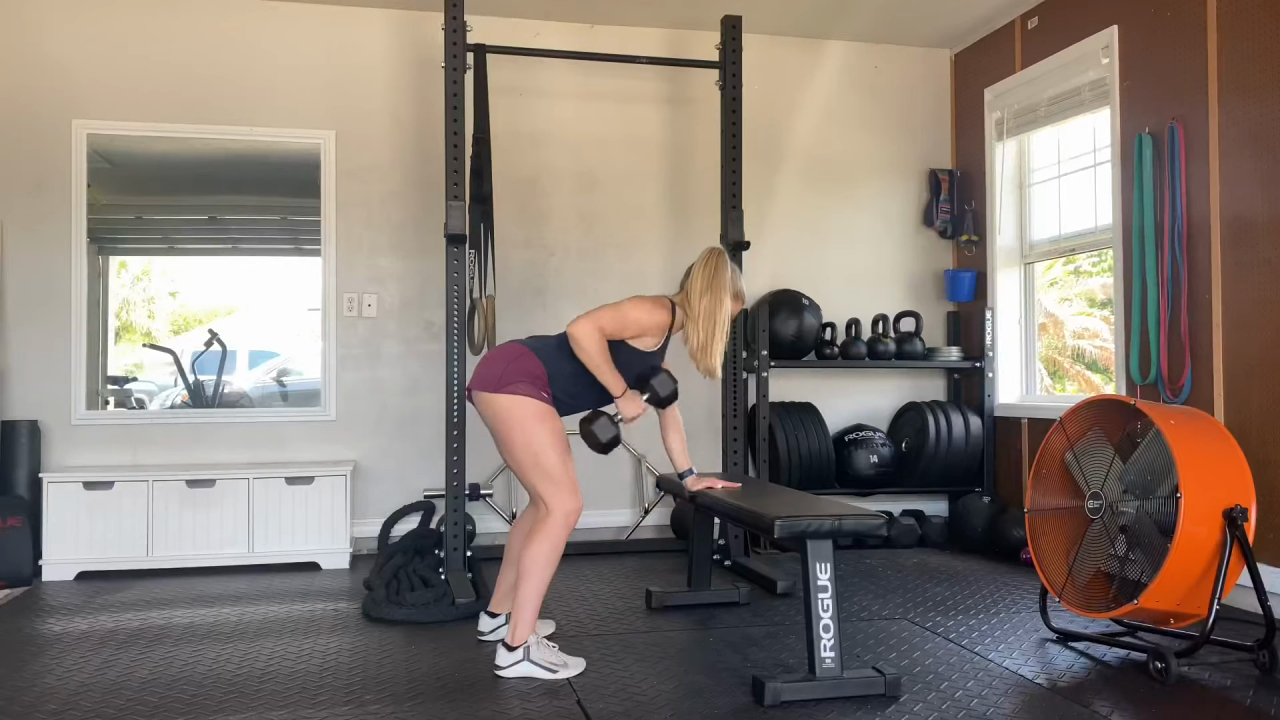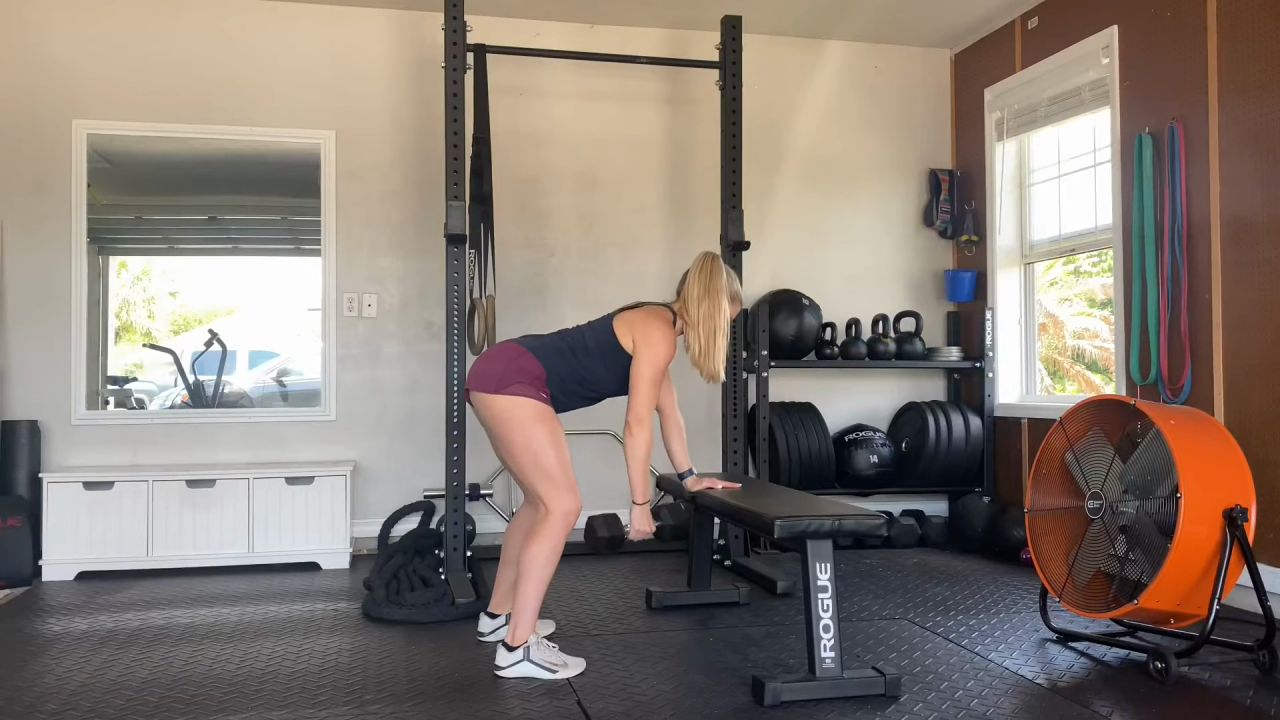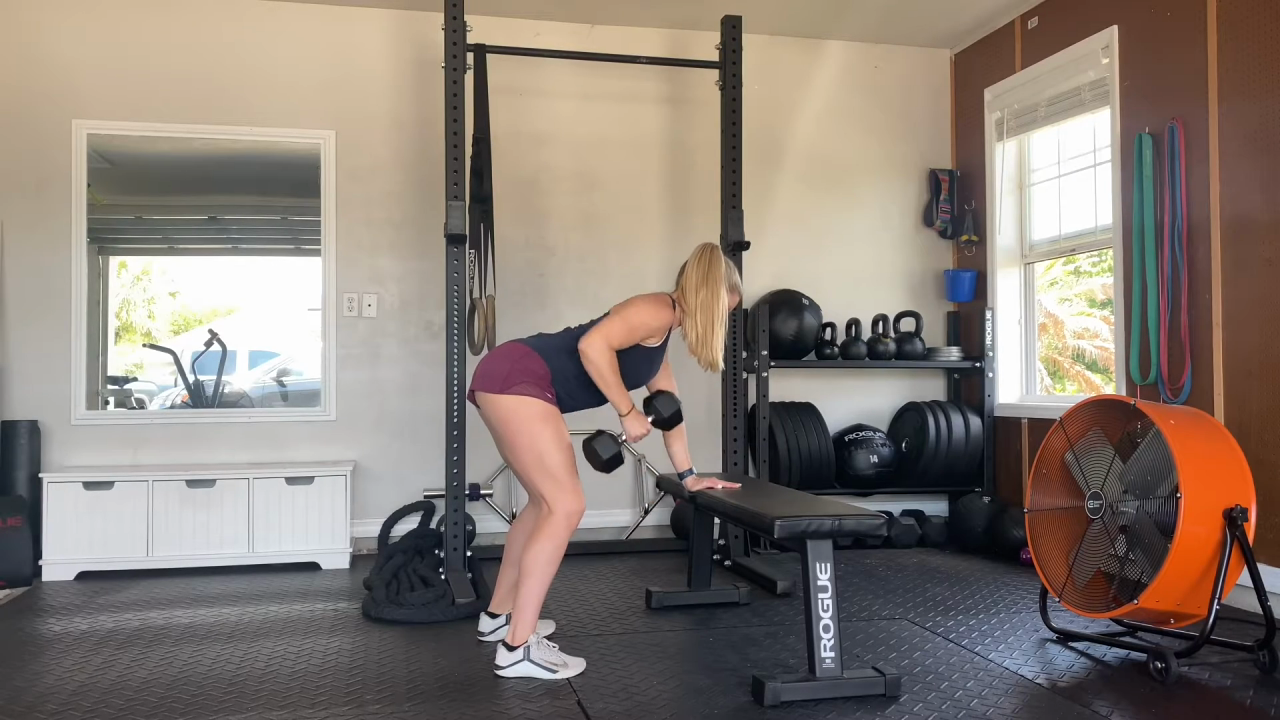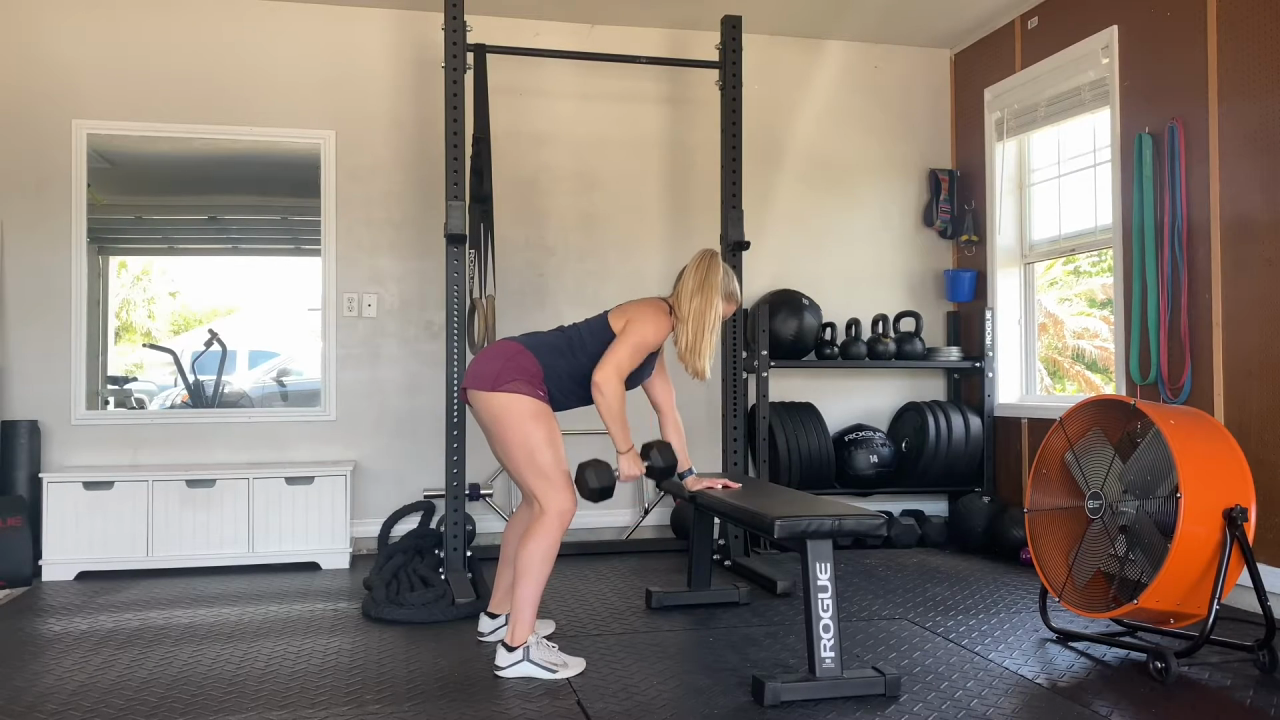
dt=0.7s
person 1, frame 1
left shoulder: (660, 331)
right shoulder: (656, 313)
left elbow: (666, 406)
right elbow: (581, 330)
left wrist: (688, 476)
right wrist: (622, 395)
left hip: (509, 381)
right hip: (515, 378)
left knee: (547, 502)
right knee: (563, 507)
left ankle: (499, 615)
right ankle: (518, 648)
person 1, frame 2
left shoulder: (655, 328)
right shoulder: (660, 332)
left elbow: (668, 409)
right elbow: (638, 424)
left wrist: (688, 477)
right wrist: (640, 506)
left hip: (502, 377)
right hip: (513, 379)
left knee: (542, 502)
right knee: (562, 508)
left ankle: (498, 615)
right ankle: (518, 647)
person 1, frame 3
left shoulder: (659, 332)
right shoulder: (658, 311)
right elbow: (592, 344)
left wrist: (688, 476)
right wrist: (628, 413)
left hip: (510, 380)
right hip: (517, 378)
left knee: (547, 502)
right knee: (565, 507)
left ankle: (499, 615)
right ankle: (518, 647)
person 1, frame 4
left shoulder: (654, 335)
right shoulder: (655, 318)
left elbow: (665, 408)
right elbow: (604, 381)
left wrist: (688, 475)
right wrist: (625, 452)
left hip: (503, 377)
right hip: (509, 376)
left knee: (541, 500)
right knee: (557, 506)
left ankle: (499, 615)
right ankle: (517, 647)
